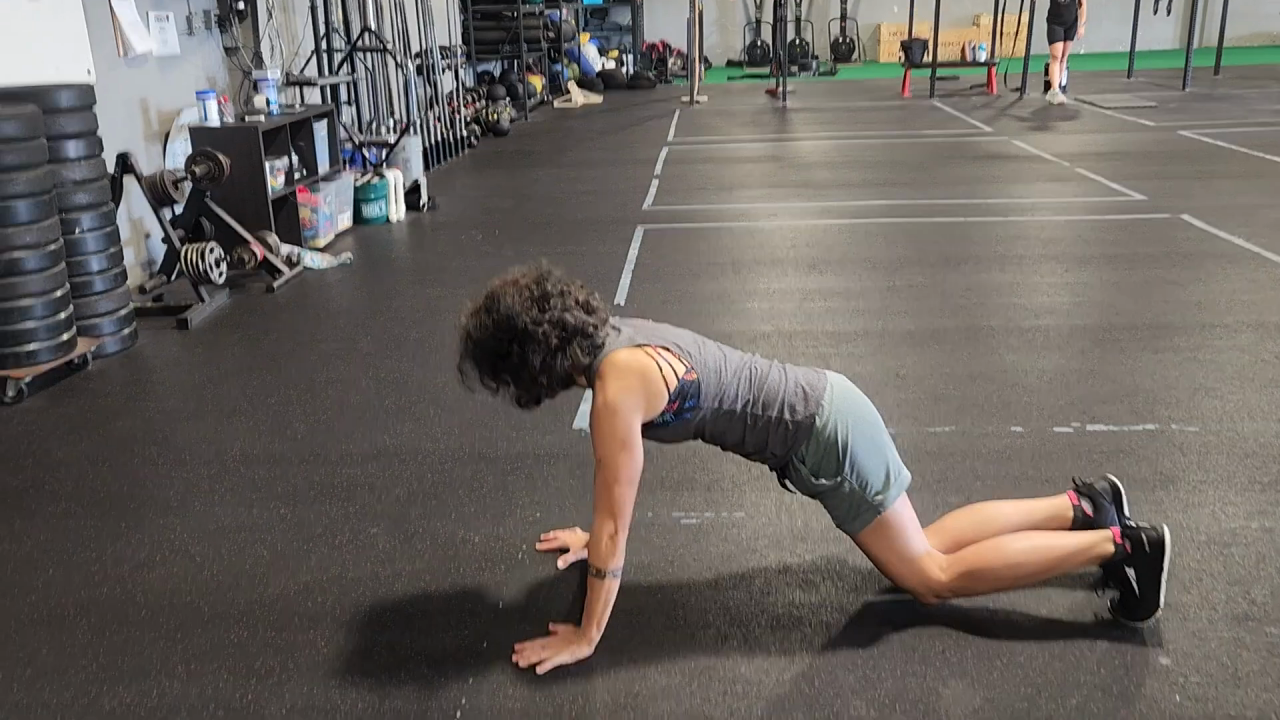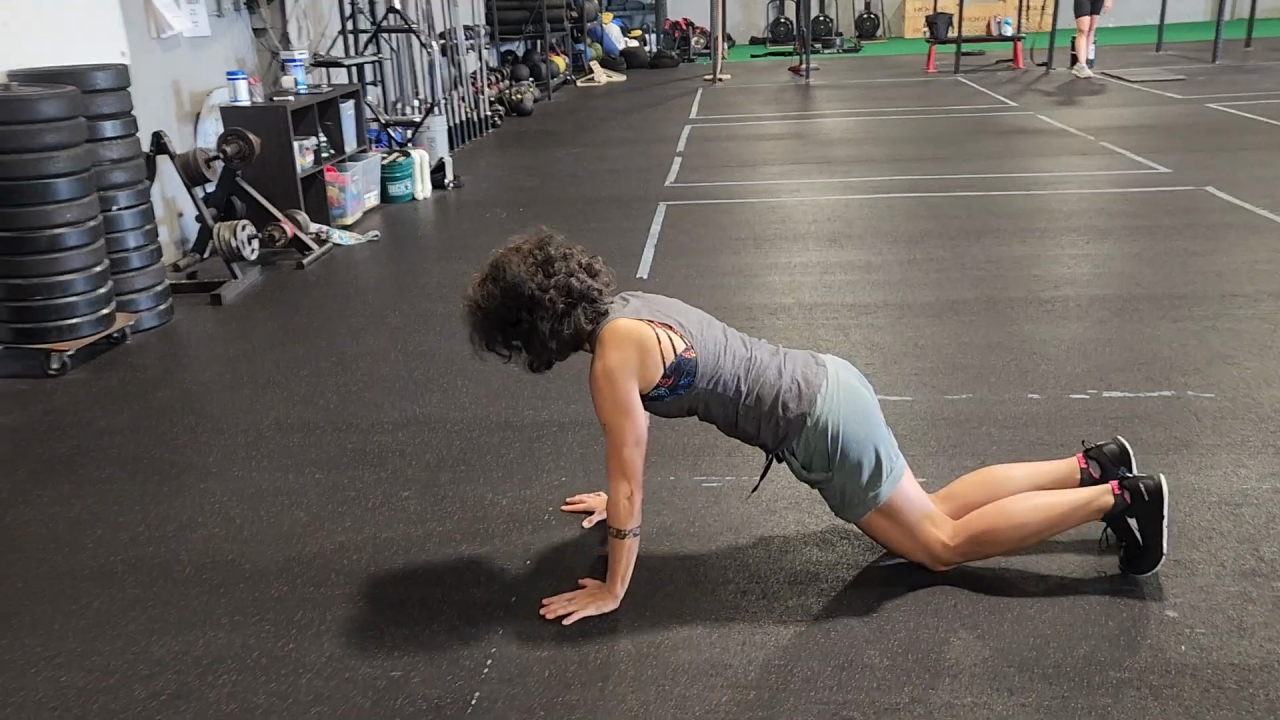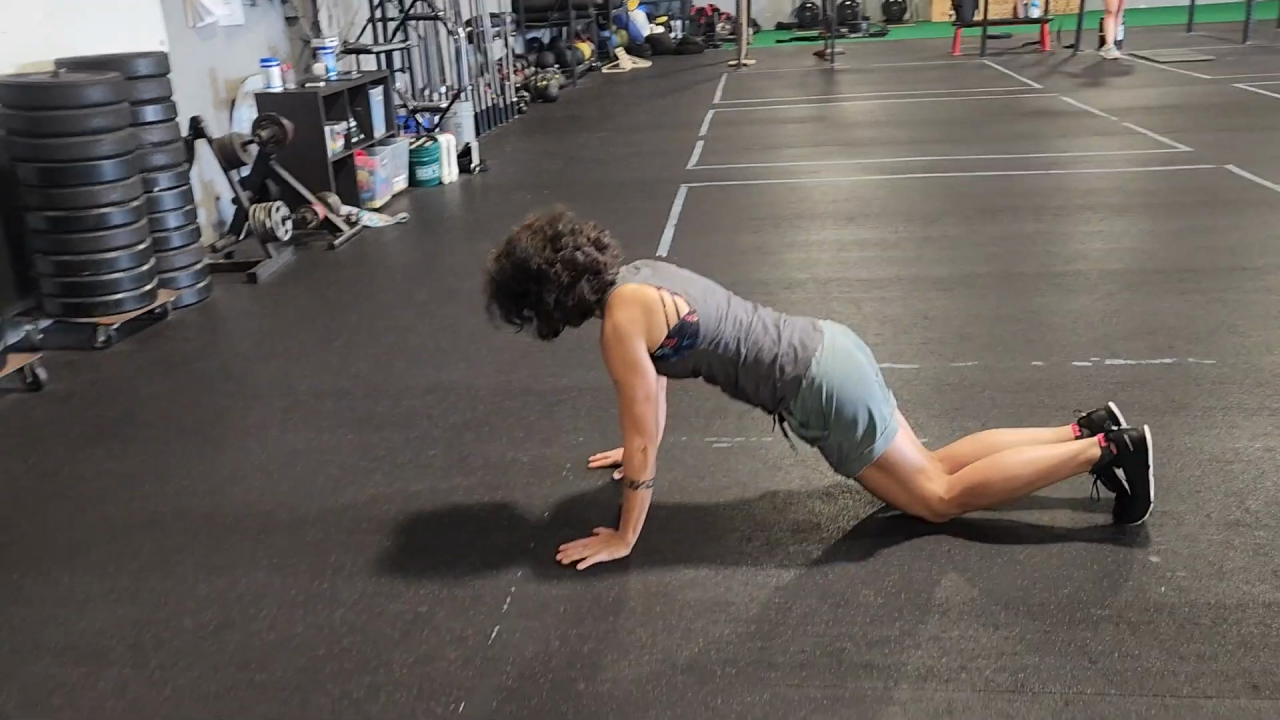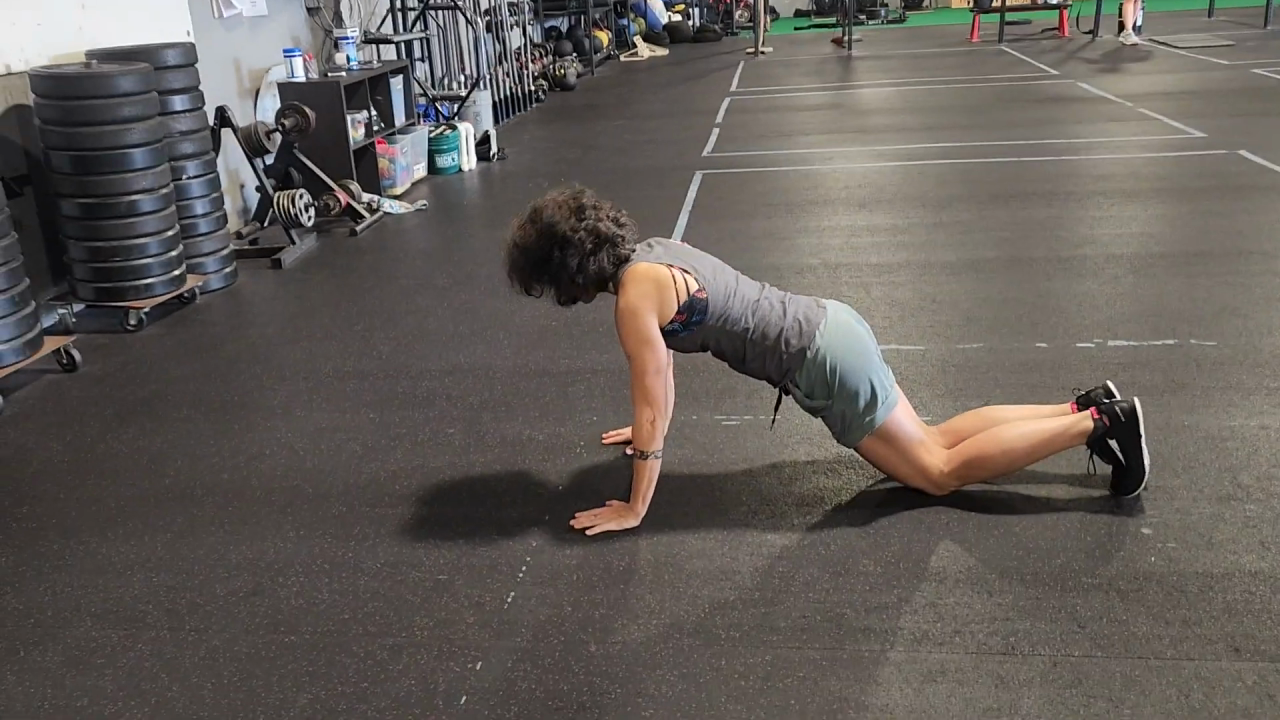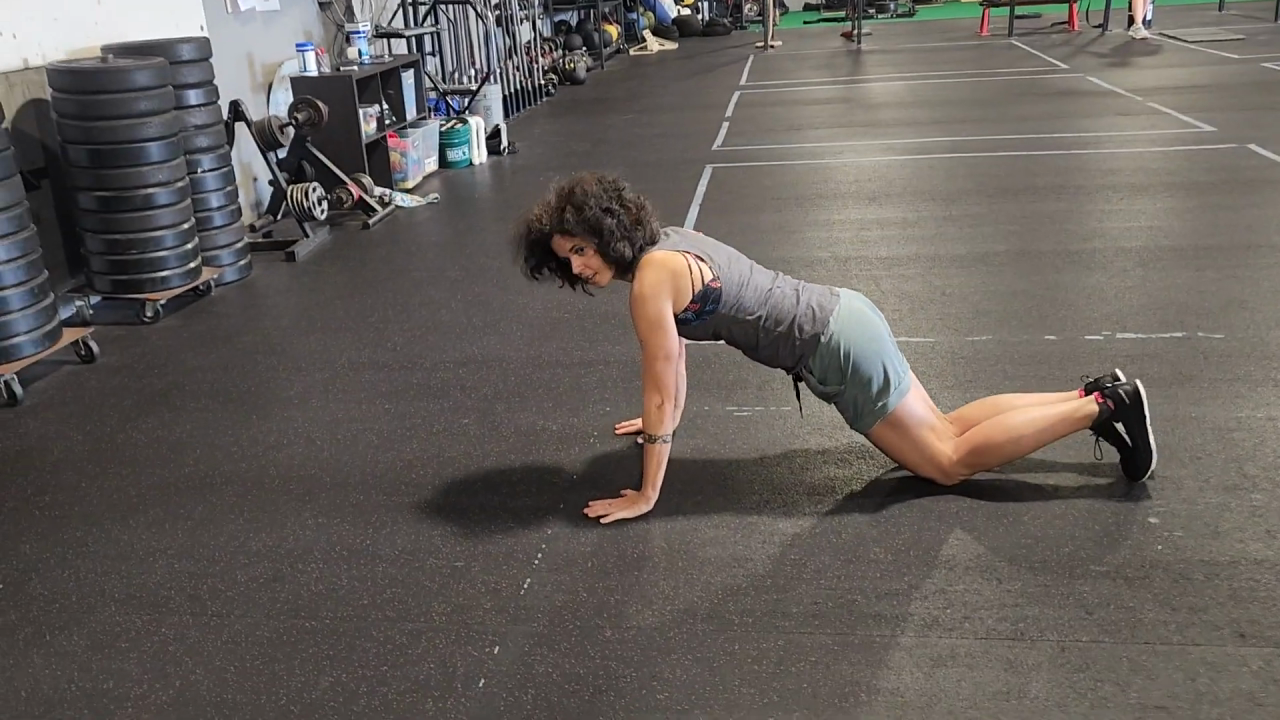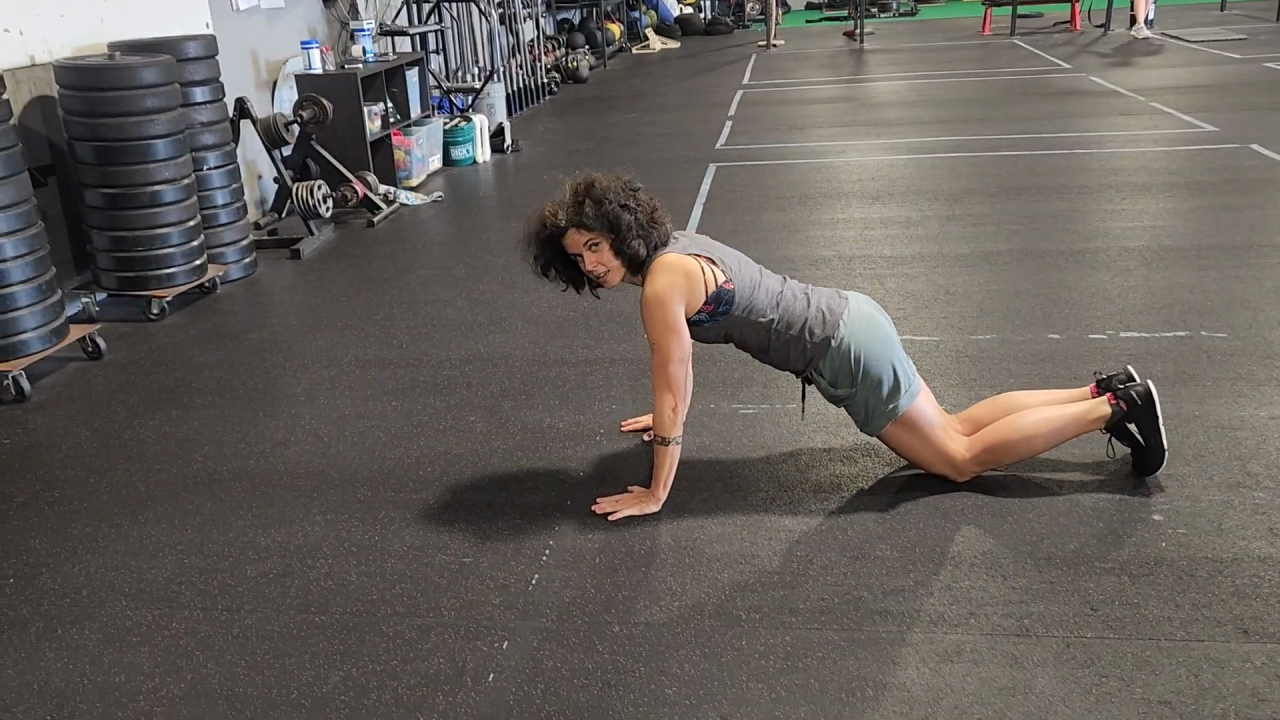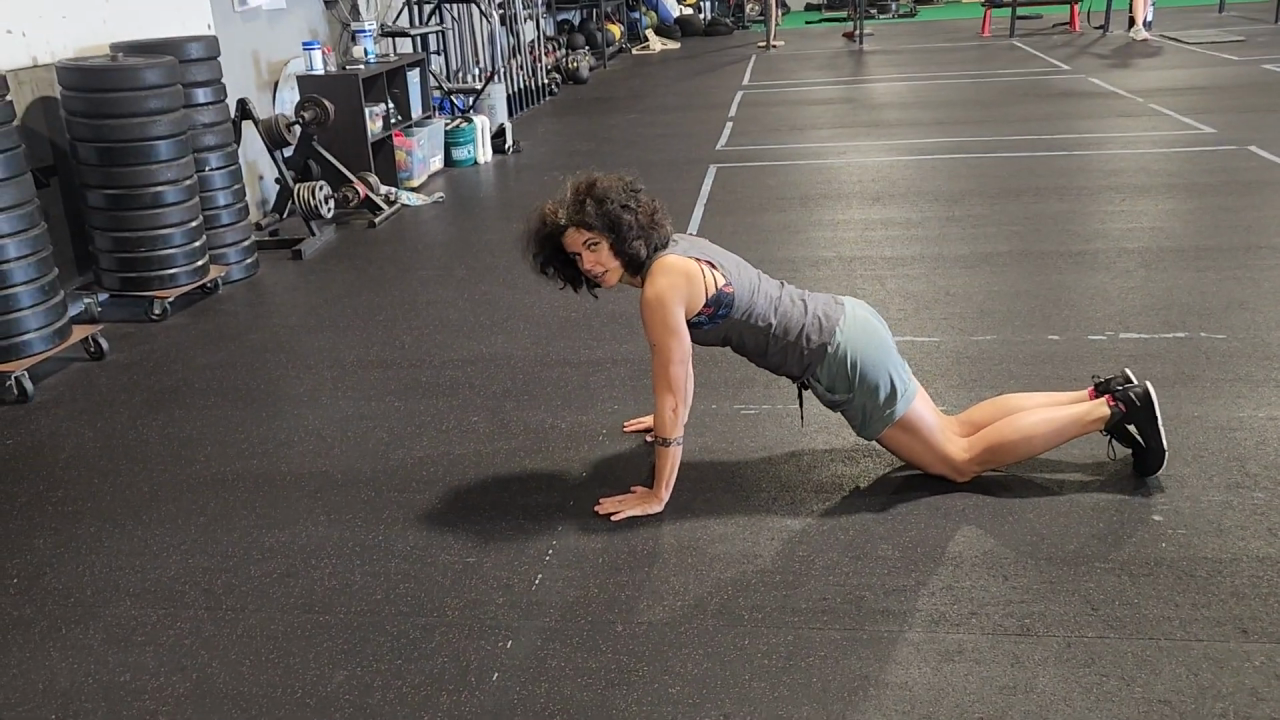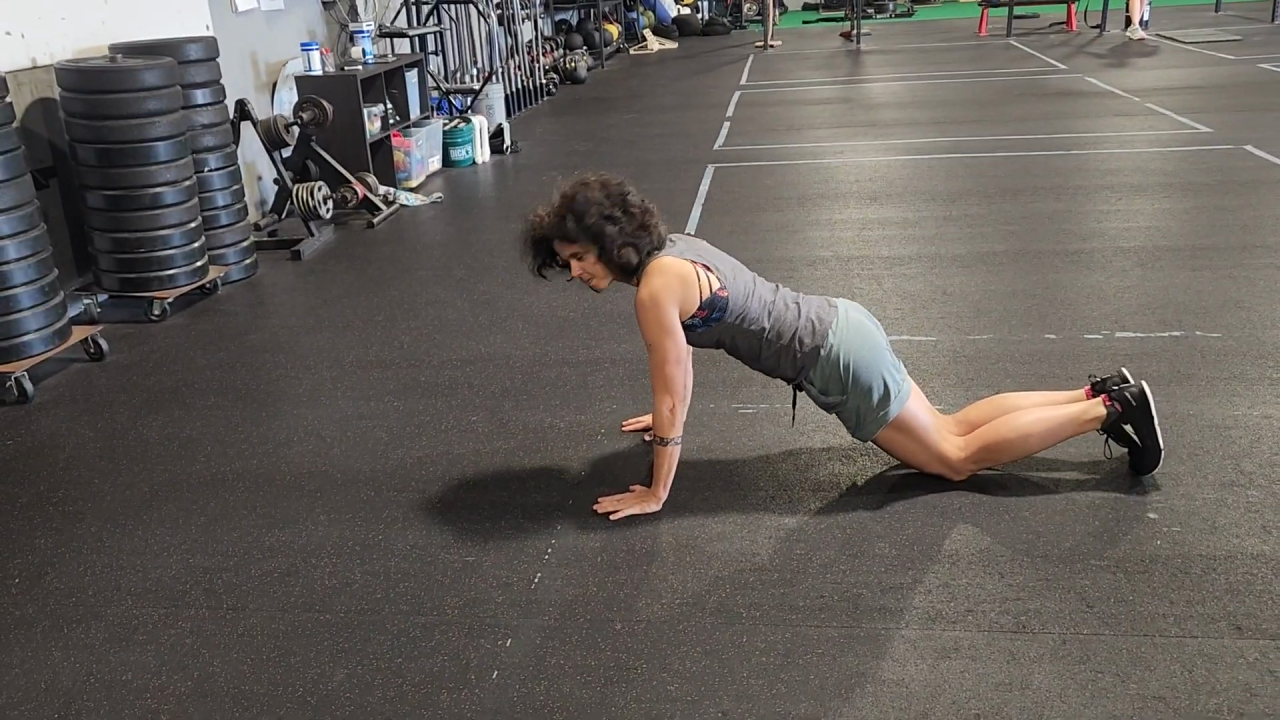
dt=0.3s
person 1, frame 1
left shoulder: (616, 384)
right shoulder: (612, 337)
left elbow: (614, 523)
left wrist: (584, 638)
right wrist: (596, 538)
left hip: (826, 435)
right hip: (821, 407)
left knee: (935, 577)
right knee: (925, 545)
left ankle: (1121, 545)
right ankle: (1085, 505)
person 1, frame 2
left shoulder: (613, 353)
right shoulder: (623, 307)
left elbow: (628, 487)
right elbow: (640, 434)
left wrist: (611, 593)
right wrist: (618, 499)
left hip: (822, 428)
right hip: (826, 384)
left knee: (943, 544)
right knee: (934, 511)
left ankle: (1117, 498)
right ankle: (1091, 466)
person 1, frame 3
left shoulder: (620, 316)
right shoulder: (634, 276)
left elbow: (643, 437)
right elbow: (660, 373)
left wrist: (624, 538)
right wrist: (639, 455)
left hip: (822, 386)
right hip: (826, 348)
left knee: (940, 498)
right knee: (927, 466)
left ankle: (1107, 448)
right ankle: (1086, 430)
person 1, frame 4
left shoulder: (634, 292)
right shoulder: (646, 252)
left elbow: (651, 409)
right elbow: (664, 360)
left wrist: (634, 510)
right wrist: (649, 429)
left hip: (823, 362)
right hip: (828, 327)
left knee: (940, 471)
right knee: (931, 444)
left ankle: (1097, 425)
right ankle: (1083, 408)
person 1, frame 5
left shoulder: (649, 280)
right shoulder: (663, 242)
left elbow: (660, 396)
right elbow: (676, 353)
left wrist: (646, 497)
right wrist: (664, 418)
left hip: (837, 347)
right hip: (840, 317)
left knee: (949, 461)
right knee: (941, 430)
left ankle: (1102, 408)
right ankle: (1092, 393)
person 1, frame 6
left shoulder: (661, 282)
right shoulder: (672, 246)
left elbow: (671, 396)
right elbow: (681, 362)
left wrist: (655, 495)
right wrist: (667, 418)
left hip: (846, 350)
right hip: (847, 320)
left knee: (961, 458)
right knee: (951, 430)
left ankle: (1113, 408)
right ankle: (1103, 392)
person 1, frame 7
left shoulder: (661, 285)
right shoulder: (672, 247)
left elbow: (673, 400)
right elbow: (684, 359)
left wrist: (657, 496)
right wrist: (668, 417)
left hip: (842, 355)
right hip: (844, 325)
left knee: (961, 460)
right knee: (951, 431)
left ankle: (1113, 410)
right ankle: (1103, 394)
person 1, frame 8
left shoulder: (656, 285)
right shoulder: (669, 247)
left elbow: (671, 400)
right elbow: (687, 349)
left wrist: (656, 495)
right wrist: (667, 415)
left hip: (835, 359)
right hip: (838, 324)
left knee: (958, 458)
right knee: (948, 430)
left ankle: (1107, 409)
right ankle: (1100, 392)
